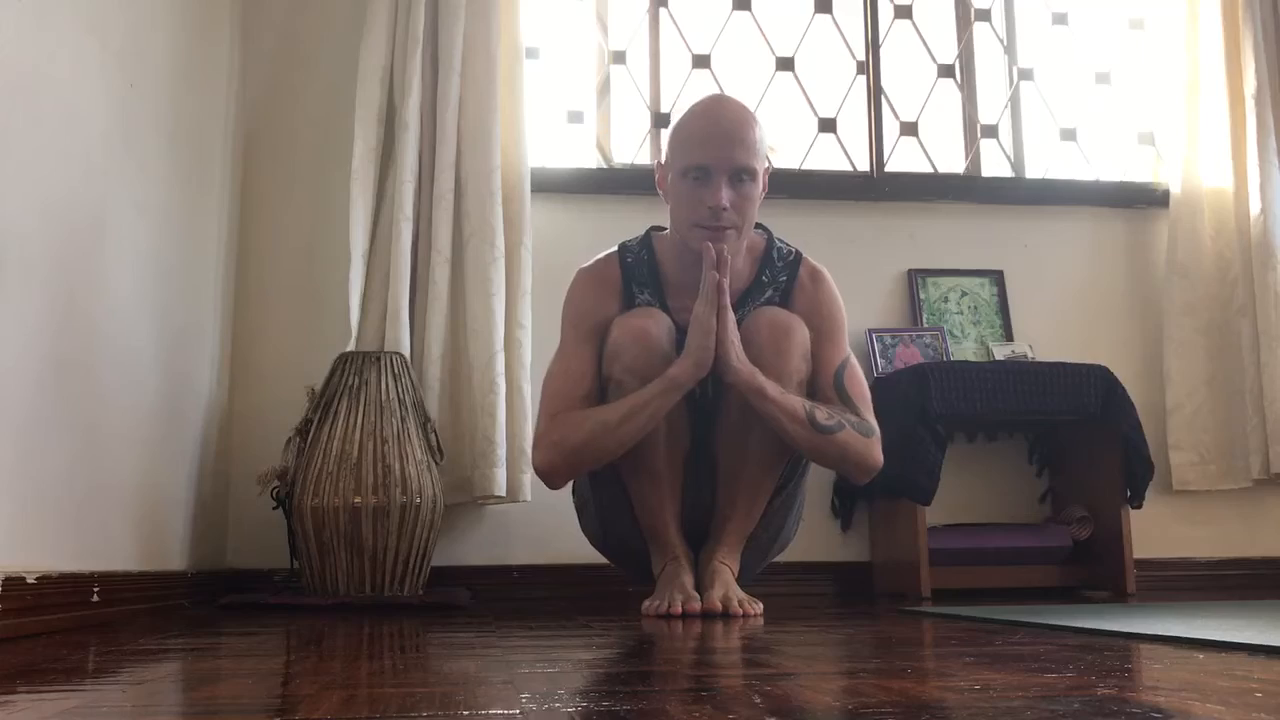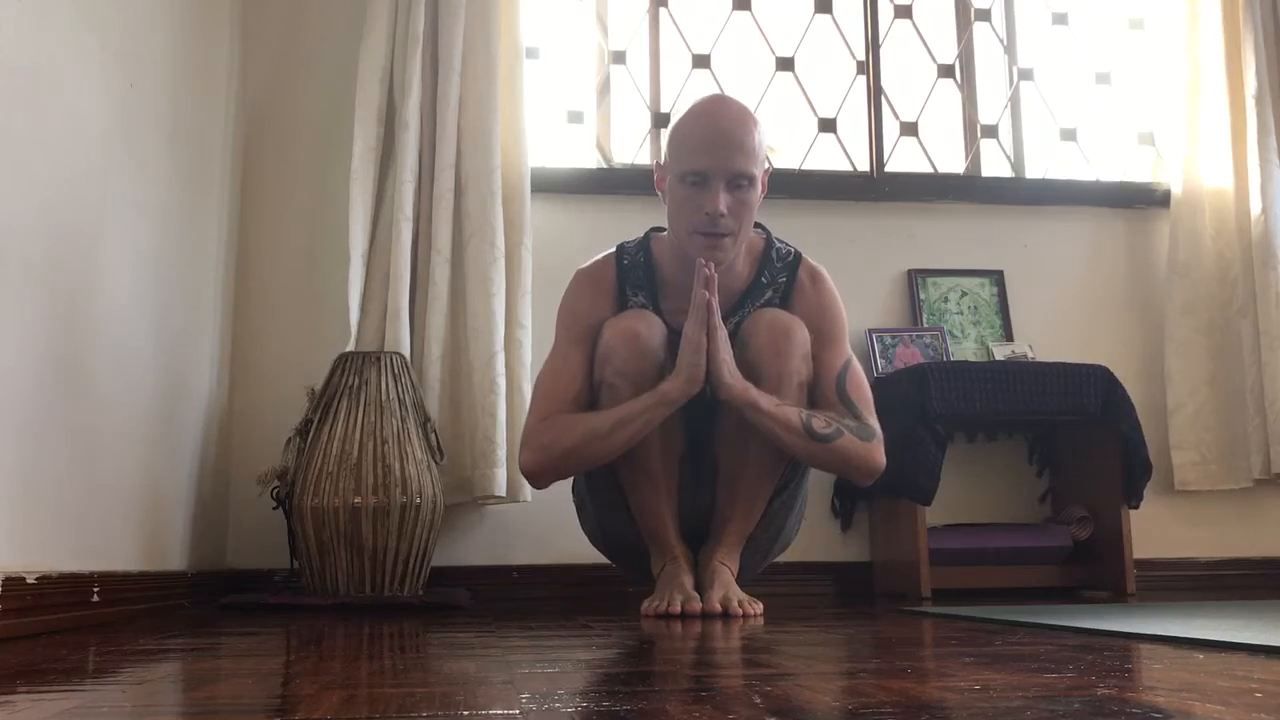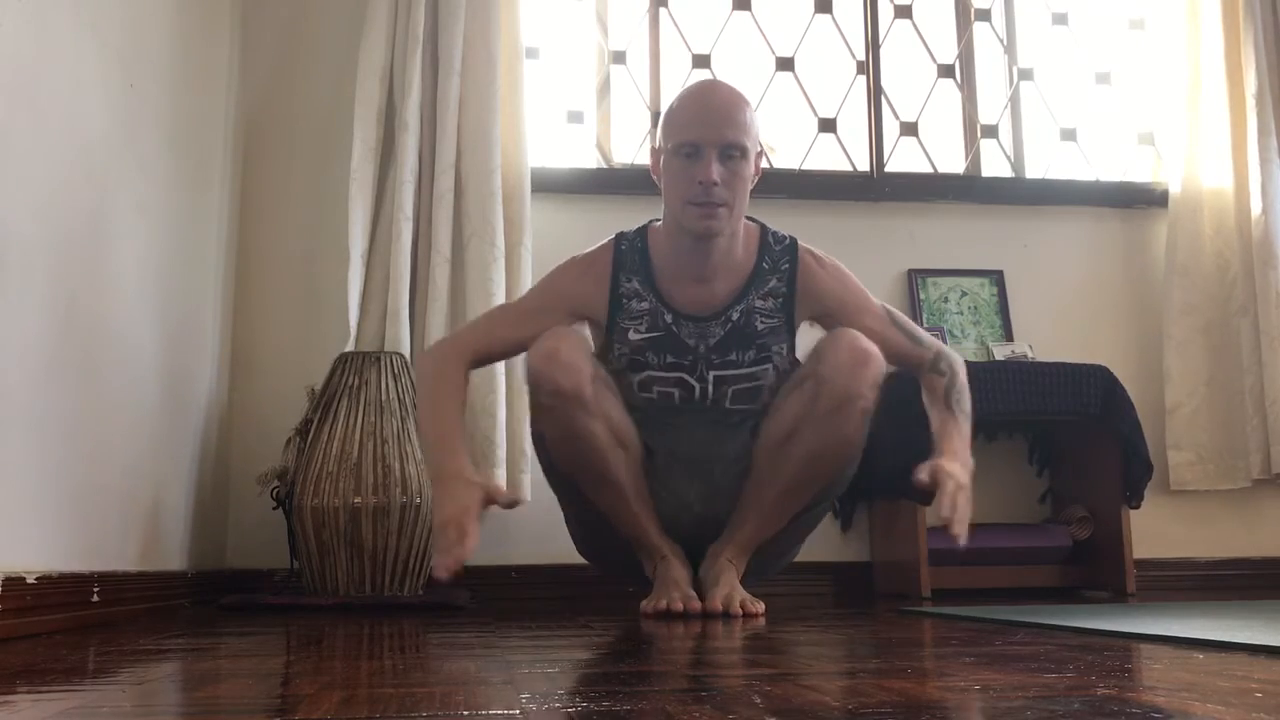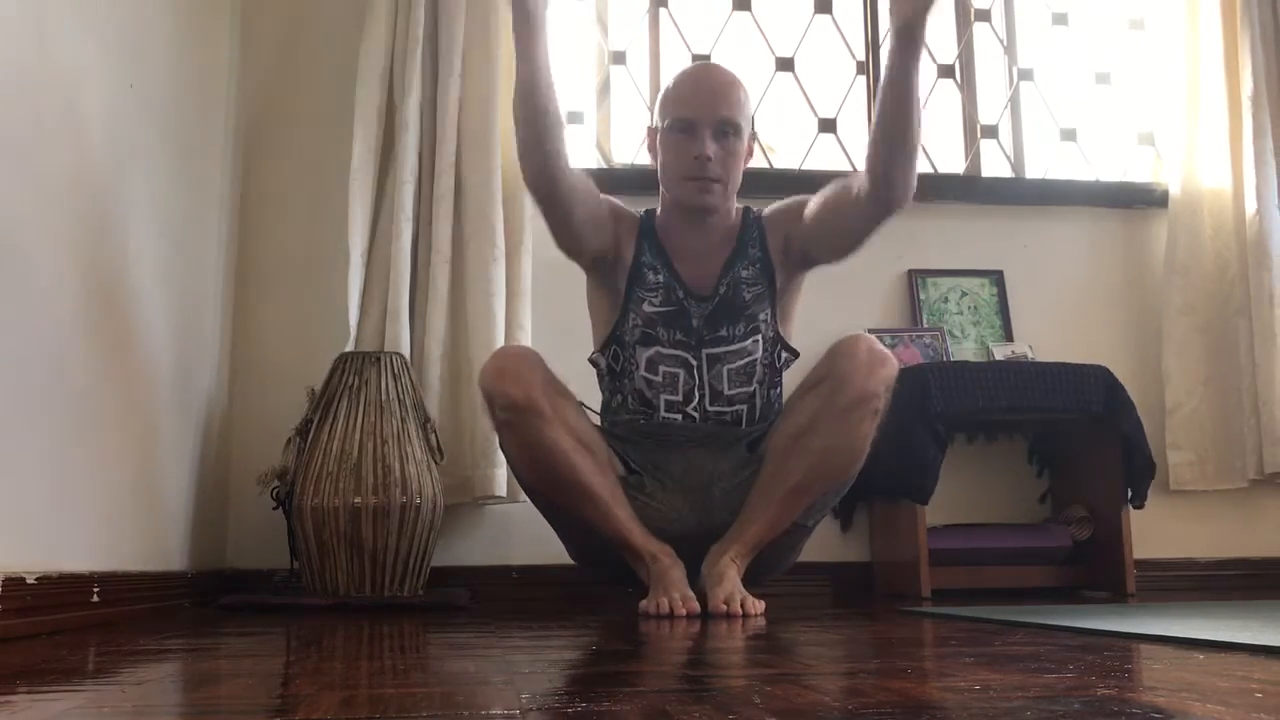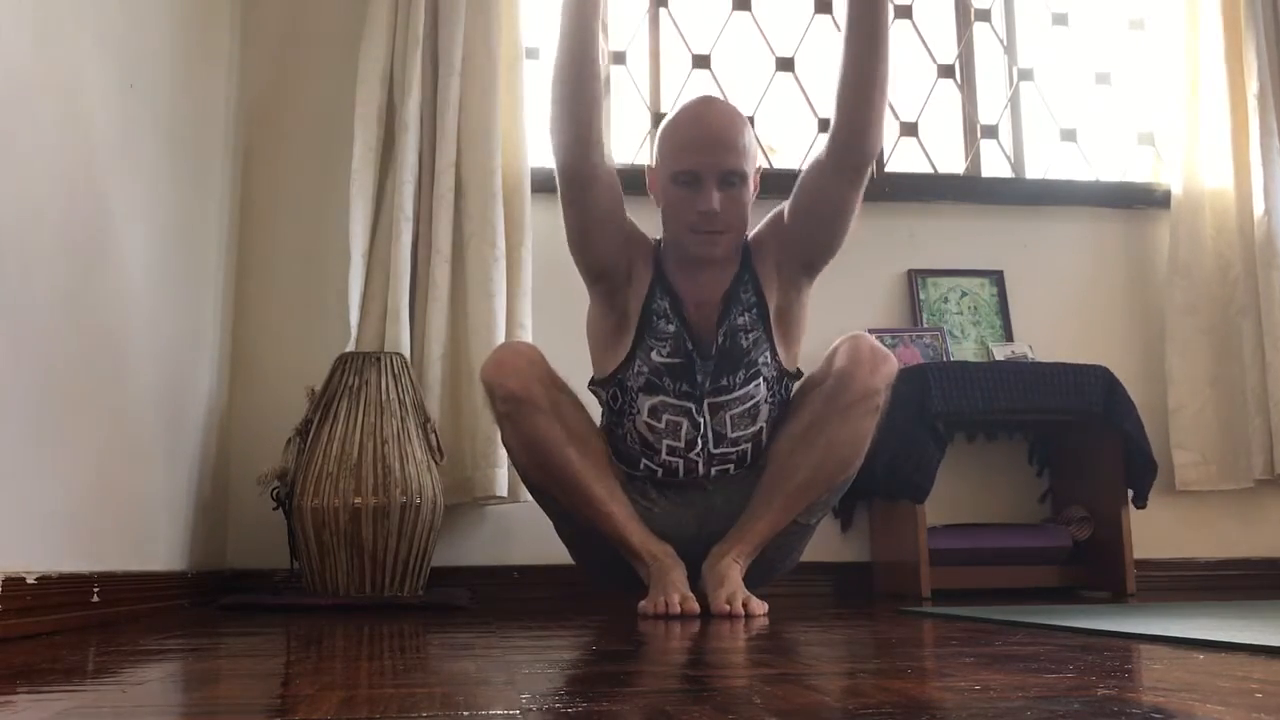
dt=1s
person 1, frame 1
left shoulder: (804, 285)
right shoulder: (604, 282)
left elbow: (865, 456)
right elbow: (551, 459)
left wrist: (744, 372)
right wrist: (683, 370)
left hip: (750, 520)
right hip: (635, 521)
left knee: (781, 331)
right knee: (638, 334)
left ankle: (723, 560)
right ankle: (670, 562)
person 1, frame 2
left shoulder: (803, 285)
right shoulder: (601, 284)
left elbow: (867, 456)
right elbow: (538, 457)
left wrist: (738, 388)
right wrist: (675, 386)
left hip: (751, 520)
right hip: (636, 521)
left knee: (780, 333)
right knee: (630, 335)
left ankle: (722, 560)
right ankle: (670, 561)
person 1, frame 3
left shoulder: (801, 273)
right shoulder: (601, 273)
left elbow: (939, 363)
right elbow: (445, 358)
left wrist: (953, 455)
right wrist: (455, 476)
left hip: (756, 519)
right hip: (628, 521)
left knee: (854, 357)
right knee: (557, 355)
left ankle: (729, 560)
right ankle: (663, 559)
person 1, frame 4
left shoulder: (781, 237)
right shoulder: (615, 239)
left elbow: (886, 194)
right elbow: (548, 181)
left hip: (758, 507)
right hip: (626, 505)
left knee: (868, 363)
right knee: (507, 374)
left ankle: (731, 555)
right ankle: (653, 557)
person 1, frame 5
left shoulder: (780, 266)
right shoulder: (623, 272)
left elbow: (854, 151)
right elbow: (576, 161)
left hip: (757, 525)
right hip: (627, 524)
left knee: (866, 364)
right knee: (509, 370)
left ankle: (732, 560)
right ankle: (655, 560)
